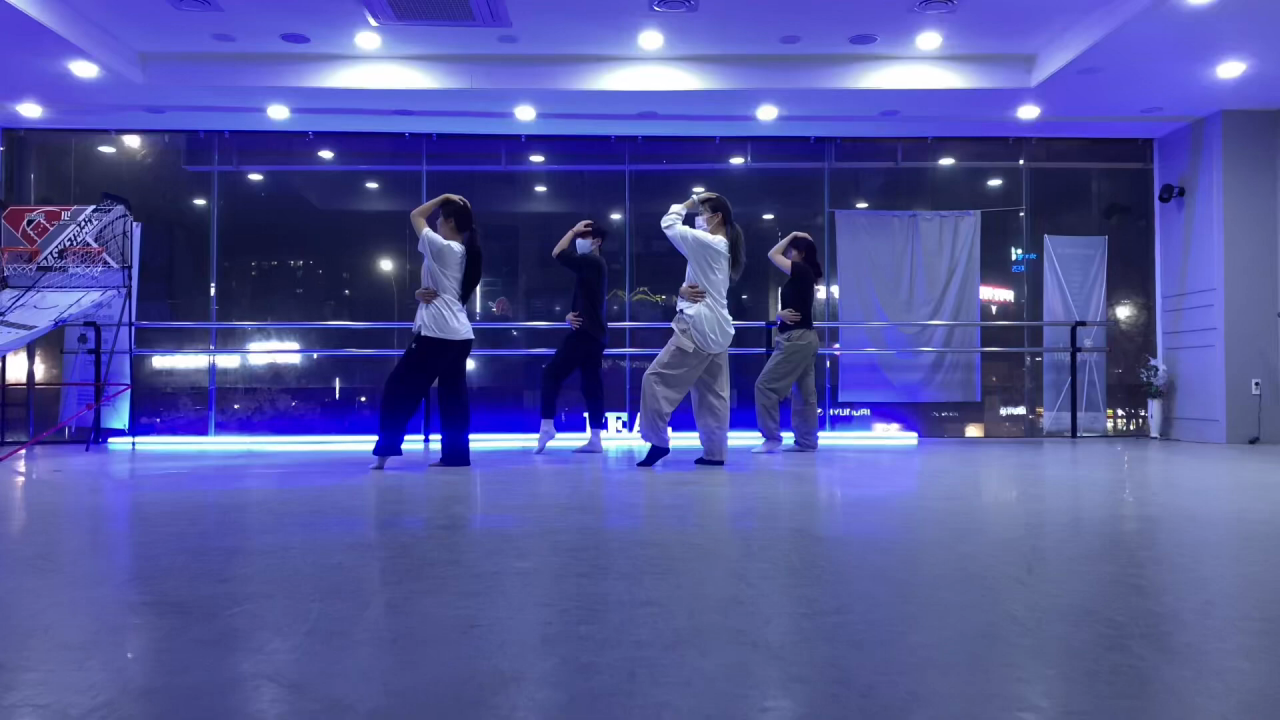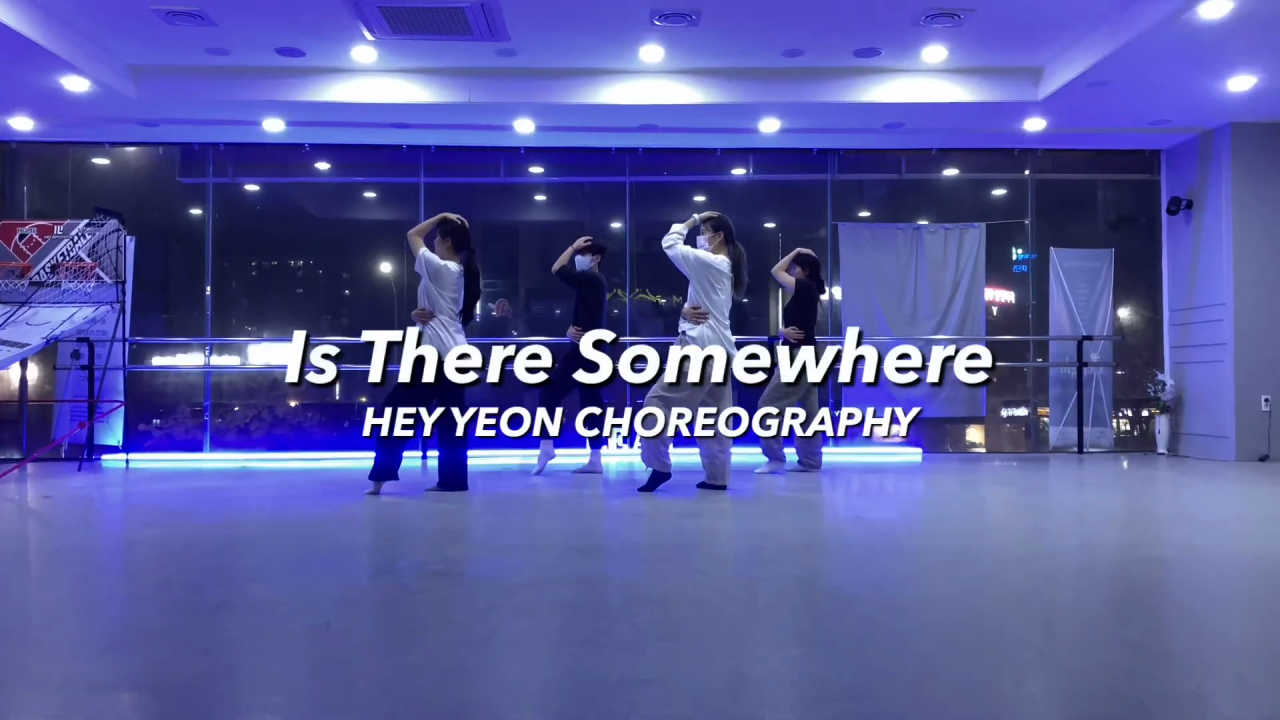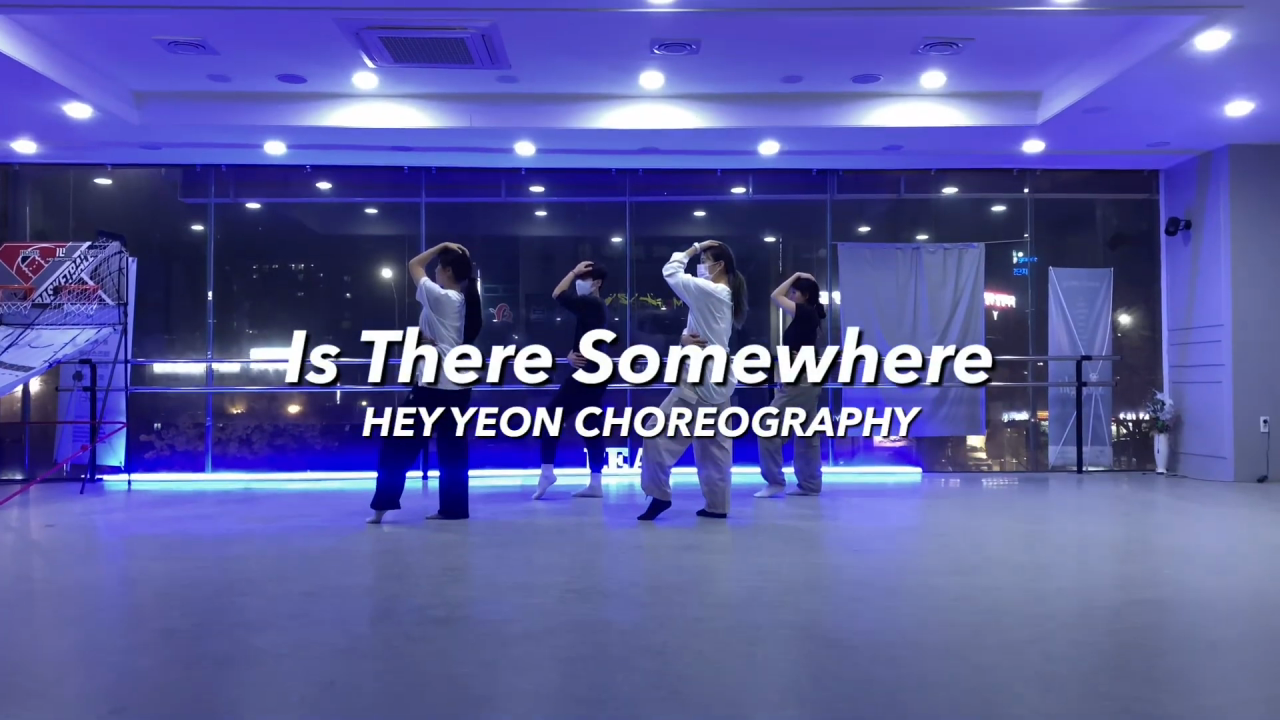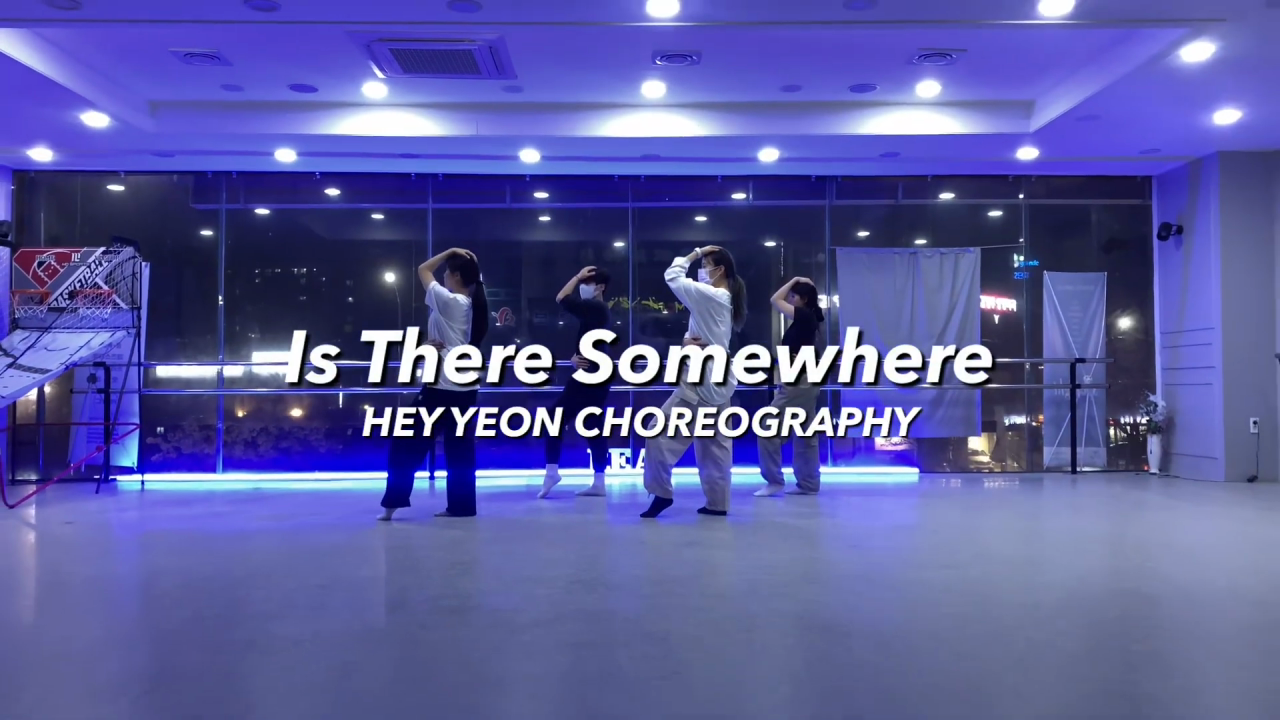
dt=0.5s
person 1, frame 1
left shoulder: (440, 248)
right shoulder: (465, 253)
left elbow: (416, 216)
left wrist: (443, 198)
right wrist: (422, 294)
left hip: (436, 334)
right hip: (460, 334)
left knee: (399, 390)
right knee: (453, 398)
left ankle: (386, 451)
right ankle: (455, 455)
person 1, frame 2
left shoulder: (438, 268)
right shoulder: (463, 273)
left elbow: (413, 235)
left wrist: (441, 217)
right wrist: (419, 314)
left hip: (433, 355)
left knee: (396, 411)
right knee: (450, 420)
left ankle: (382, 476)
right ankle: (452, 479)
person 1, frame 3
left shoulder: (438, 297)
right shoulder: (464, 301)
left elbow: (414, 264)
left wrist: (442, 246)
right wrist: (423, 343)
left hip: (435, 384)
right hip: (458, 384)
left knee: (399, 443)
right knee: (452, 448)
left ankle: (383, 505)
right ankle: (453, 507)
person 1, frame 4
left shoulder: (447, 300)
right shoulder: (471, 305)
left elbow: (423, 269)
left wrist: (450, 252)
right wrist: (433, 345)
left hip: (443, 385)
right hip: (465, 386)
left knee: (407, 442)
right knee: (459, 447)
left ankle: (394, 503)
right ankle: (461, 505)
person 2, frame 1
left shoulder: (706, 243)
right shoulder: (724, 248)
left elbow: (668, 224)
left wrist: (692, 201)
left hip: (698, 328)
right hip: (717, 328)
left knee: (656, 379)
right knee: (712, 395)
left ankle: (658, 441)
right ankle: (715, 453)
person 2, frame 2
left shoulder: (709, 263)
right shoulder: (726, 268)
left elbow: (670, 244)
left wrist: (694, 219)
right wrist: (687, 310)
left hip: (700, 348)
right hip: (719, 349)
left knee: (658, 401)
left ankle: (660, 466)
right ankle: (717, 477)
person 2, frame 3
left shoulder: (709, 291)
right shoulder: (726, 297)
left elbow: (671, 272)
left wrist: (694, 248)
right wrist: (685, 338)
left hip: (700, 379)
right hip: (718, 378)
left knee: (659, 433)
right knee: (714, 445)
left ankle: (659, 494)
right ankle: (717, 505)
person 2, frame 4
left shoulder: (709, 295)
right shoulder: (726, 300)
left elbow: (672, 276)
left wrist: (696, 253)
right wrist: (687, 340)
left hip: (702, 381)
right hip: (719, 381)
left knee: (660, 433)
right knee: (715, 445)
left ankle: (662, 492)
right ankle: (717, 502)
person 3, frame 1
left shoulder: (591, 262)
right shoulder: (593, 266)
left elbow: (557, 253)
left wrist: (573, 230)
right wrist: (570, 315)
left hip: (585, 333)
right hip: (594, 333)
left knee: (551, 374)
right knee: (592, 385)
left ankle: (547, 426)
right ankle: (595, 440)
person 3, frame 2
left shoulder: (591, 279)
right shoulder: (592, 283)
left elbow: (557, 269)
left wrist: (573, 247)
right wrist: (570, 331)
left knee: (549, 392)
right knee: (591, 402)
left ankle: (547, 446)
right ankle: (595, 459)
person 3, frame 3
left shoulder: (591, 303)
right shoulder: (594, 307)
left elbow: (558, 294)
right elbow: (581, 343)
left wrist: (574, 271)
right wrist: (571, 355)
right knee: (592, 428)
left ankle: (547, 472)
right ankle: (595, 483)
person 3, frame 4
left shoulder: (594, 307)
right shoulder: (597, 310)
left elbow: (562, 298)
left wrist: (577, 276)
right wrist: (575, 358)
right knee: (595, 429)
left ankle: (551, 471)
right ankle: (598, 482)
person 4, frame 1
left shoulder: (802, 271)
right shoulder: (803, 276)
left elbow: (773, 254)
right elbow: (792, 306)
left wrist: (792, 235)
right wrist: (780, 314)
left hip: (797, 339)
right hip: (803, 338)
left knee: (766, 385)
right knee: (805, 393)
left ankle: (772, 437)
right ankle: (806, 441)
person 4, frame 2
left shoulder: (806, 288)
right shoulder: (805, 294)
left elbow: (776, 271)
right elbow: (794, 323)
left wrist: (796, 251)
right wrist: (784, 332)
left knee: (769, 405)
right knee: (808, 410)
left ankle: (775, 458)
right ankle: (810, 460)
person 4, frame 3
left shoulder: (806, 312)
right shoulder: (806, 317)
left elbow: (776, 296)
right elbow: (790, 349)
left wrist: (796, 276)
left hip: (799, 383)
right hip: (806, 381)
right knee: (807, 435)
left ankle: (775, 482)
right ankle: (810, 484)
person 4, frame 4
left shoulder: (805, 316)
right shoulder: (806, 320)
left elbow: (775, 300)
right elbow: (788, 350)
left wrist: (794, 280)
left hip: (798, 383)
right hip: (804, 382)
right knee: (805, 435)
left ankle: (774, 481)
right ankle: (808, 483)
